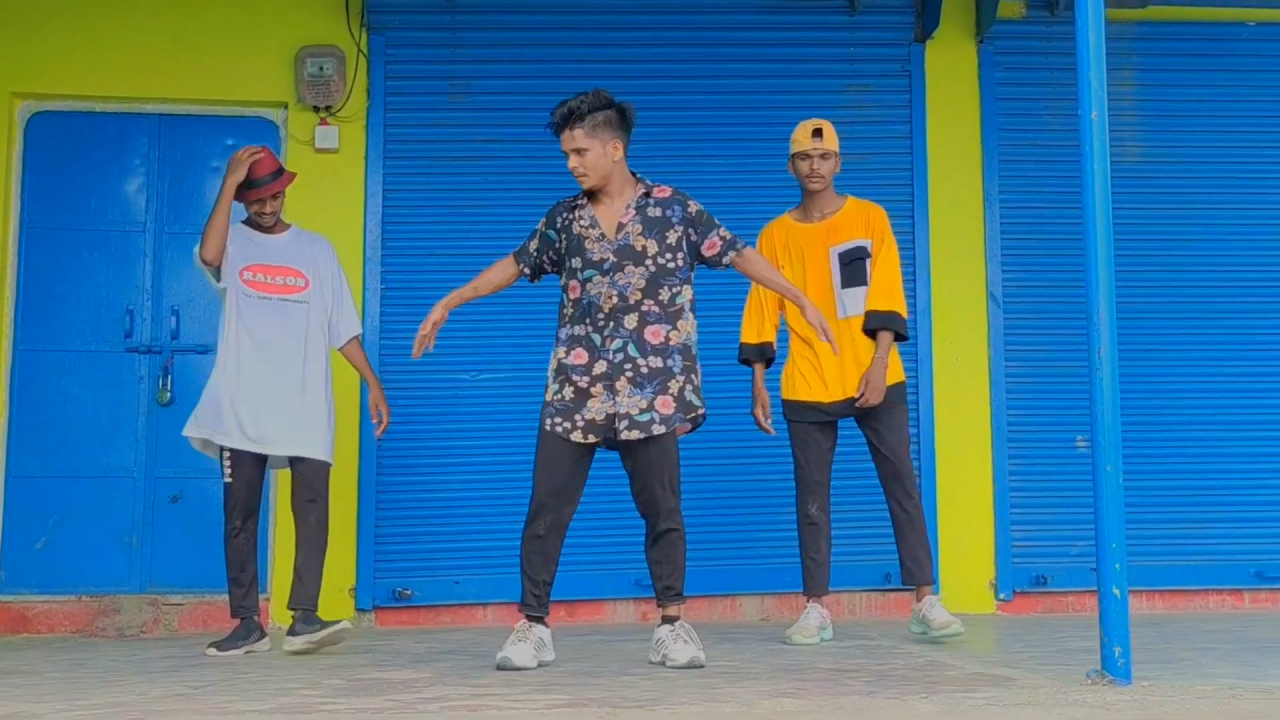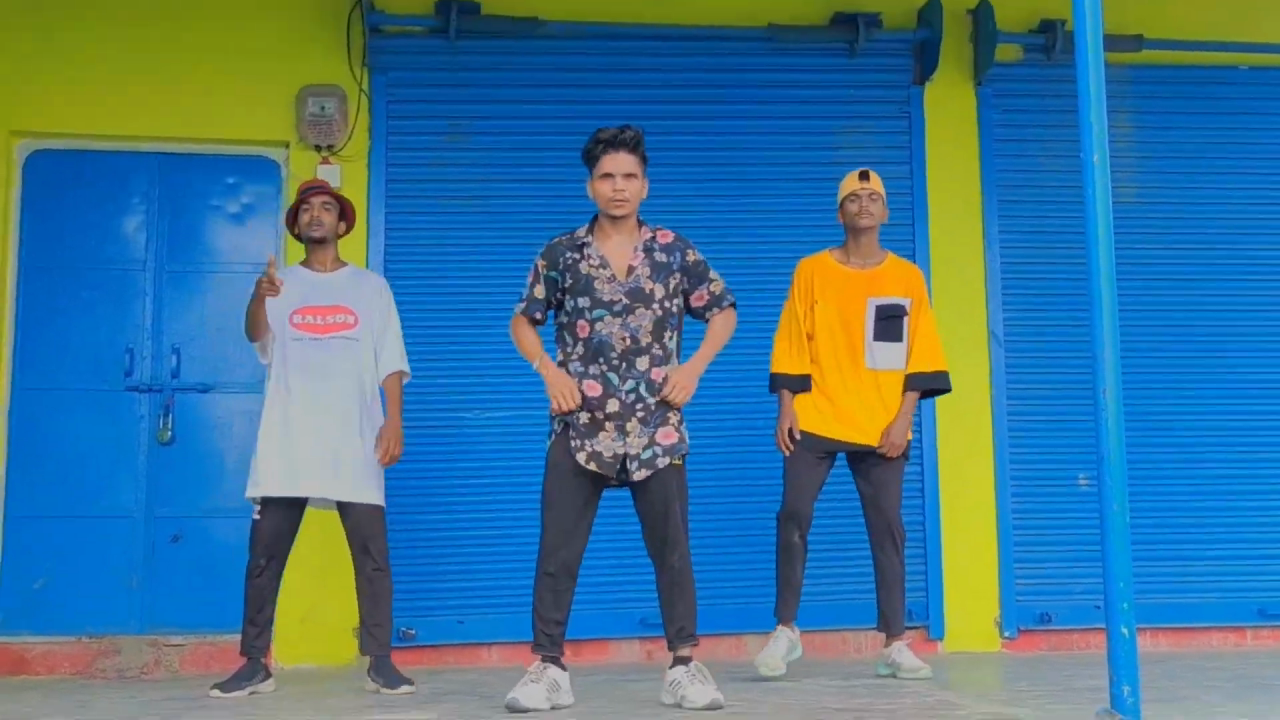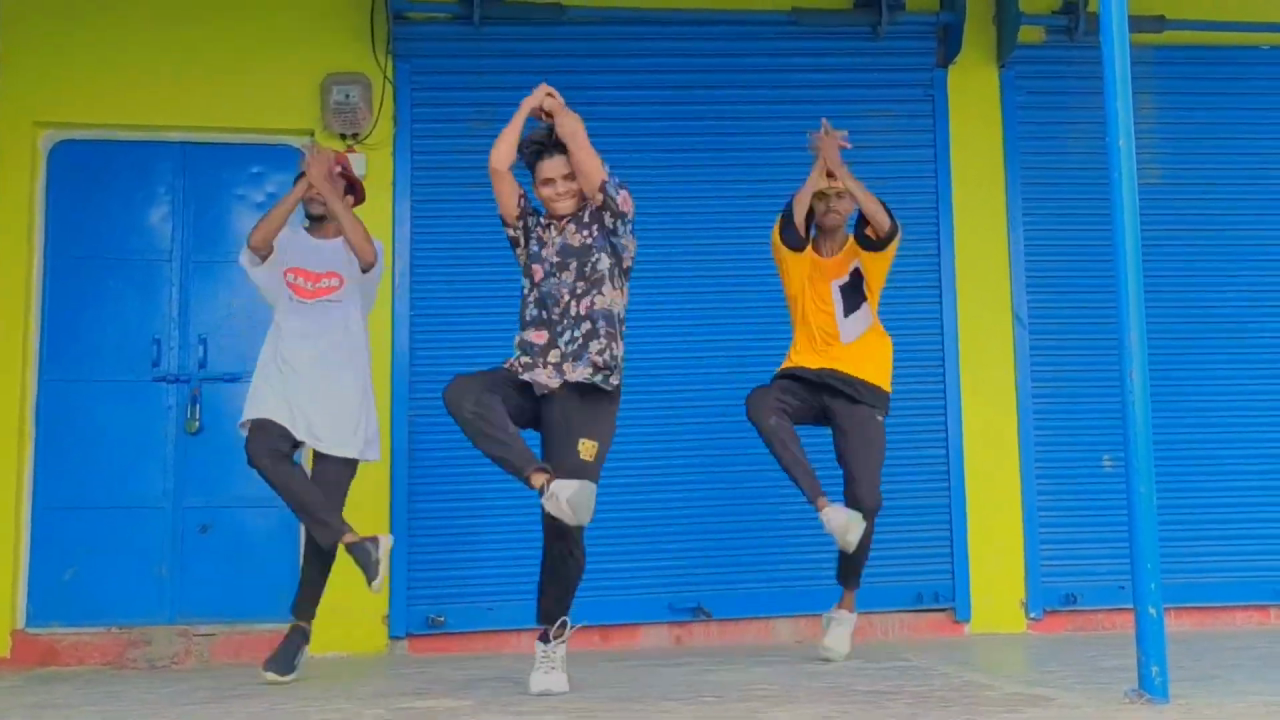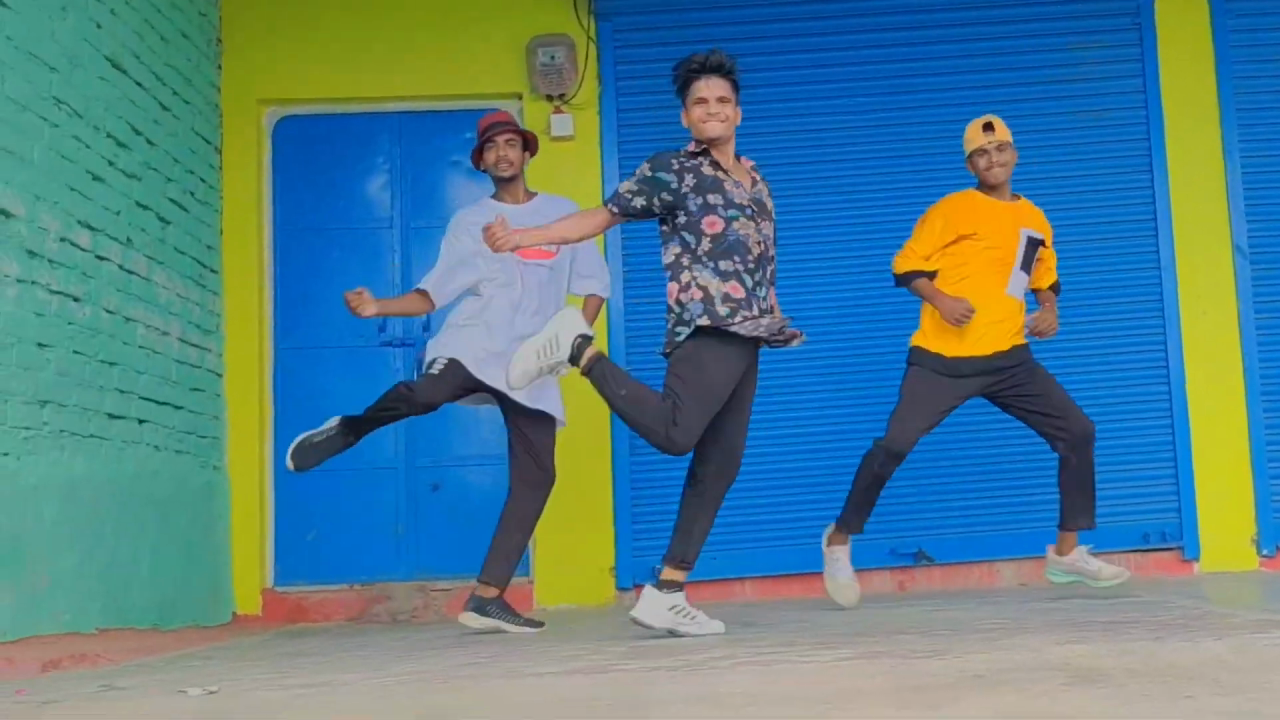
dt=0.7s
person 1, frame 1
left shoulder: (674, 208)
right shoulder: (563, 217)
left elbow: (738, 254)
right elbow: (517, 264)
left wrist: (802, 301)
right wrist: (446, 304)
left hip: (648, 386)
right hip: (574, 387)
left knee: (661, 509)
right knee: (546, 508)
left ankle: (671, 625)
right ankle: (533, 626)
person 1, frame 2
left shoulder: (675, 251)
right shoulder: (559, 254)
left elbow: (723, 311)
right elbow: (522, 321)
left wrist: (693, 367)
right wrist: (549, 372)
left hip: (655, 422)
right hip: (578, 422)
left knee: (671, 546)
right knee: (558, 546)
left ankle: (682, 666)
right ankle: (548, 669)
person 1, frame 3
left shoulder: (610, 215)
right shoulder: (526, 225)
left elbow: (590, 161)
right elbow: (498, 165)
left wrist: (560, 109)
right wrist: (528, 108)
left hip: (588, 381)
right hip: (527, 375)
left knee: (564, 523)
right knee: (461, 390)
left ankle: (552, 639)
right ankle: (546, 482)
person 1, frame 4
left shoulder: (755, 180)
right shoulder: (670, 170)
right elbow: (602, 215)
left wrist: (768, 307)
right wrist: (527, 237)
left hip: (744, 332)
right hip: (704, 322)
left knee: (719, 463)
right knee: (672, 430)
left ankle: (665, 594)
right ankle: (577, 347)
person 2, frame 1
left shoulder: (317, 248)
right shoulder: (229, 241)
left elbow: (343, 326)
right elbow: (207, 257)
left wrist: (372, 384)
right wrist: (228, 185)
left hip: (306, 406)
right hip: (242, 404)
left knee: (311, 504)
right knee: (240, 512)
left ankle: (304, 617)
right ankle: (248, 622)
person 2, frame 2
left shoulder: (371, 287)
right shoulder: (280, 286)
left elbow: (393, 364)
right elbow: (254, 340)
left wrist: (394, 420)
right wrist: (259, 297)
left hip: (355, 443)
right hip: (287, 444)
left knee: (371, 550)
right knee: (265, 548)
left ankle: (380, 660)
right ankle: (255, 662)
person 2, frame 3
left shoulder: (358, 250)
right shoulder: (280, 246)
left elbow: (366, 257)
right elbow: (255, 243)
left wrist: (333, 192)
right wrist: (299, 188)
left hip: (341, 401)
right hip: (279, 390)
left knee: (323, 517)
right knee: (262, 452)
left ankle: (300, 630)
right ankle: (356, 542)
person 2, frame 4
left shoulder: (560, 214)
right shoulder: (471, 220)
left elbow: (593, 286)
right elbow: (433, 292)
right wrist: (376, 307)
right hip: (475, 344)
left knee: (535, 479)
right knee: (424, 394)
left ankle: (489, 598)
right ankle: (345, 431)
person 3, frame 1
left shoulder: (870, 217)
right shoulder: (775, 235)
left elbow: (887, 296)
right elbow: (762, 313)
left wrist: (880, 362)
right wrist: (758, 384)
left hip: (874, 377)
right hip: (807, 386)
left knee: (902, 481)
right knee: (811, 494)
left ankle: (925, 600)
right ankle: (816, 608)
person 3, frame 2
left shoulder: (908, 277)
right shoulder: (811, 270)
left elbow: (922, 353)
right elbow: (792, 343)
left wrist: (905, 417)
right wrist: (786, 407)
left hip: (881, 427)
right hip: (814, 421)
left knee: (888, 528)
right knee: (795, 514)
left ankle: (894, 645)
right ankle: (785, 631)
person 3, frame 3
left shoulder: (868, 250)
right shoulder: (792, 251)
left elbow: (885, 224)
right elbow: (795, 216)
left wrist: (842, 169)
right wrist: (820, 160)
left hip: (858, 387)
right hip: (803, 376)
left knee: (865, 498)
right knee: (760, 405)
left ankle: (846, 605)
right ankle: (824, 505)
person 3, frame 4
left shoulder: (1036, 217)
right shoulder: (955, 210)
left elbow: (1044, 280)
right elbow: (909, 270)
left wrist: (1049, 310)
right wrist: (942, 299)
left hip: (1006, 356)
right hip: (944, 357)
left knee: (1077, 432)
right knee: (891, 446)
left ankle: (1069, 551)
right ankle: (841, 539)
